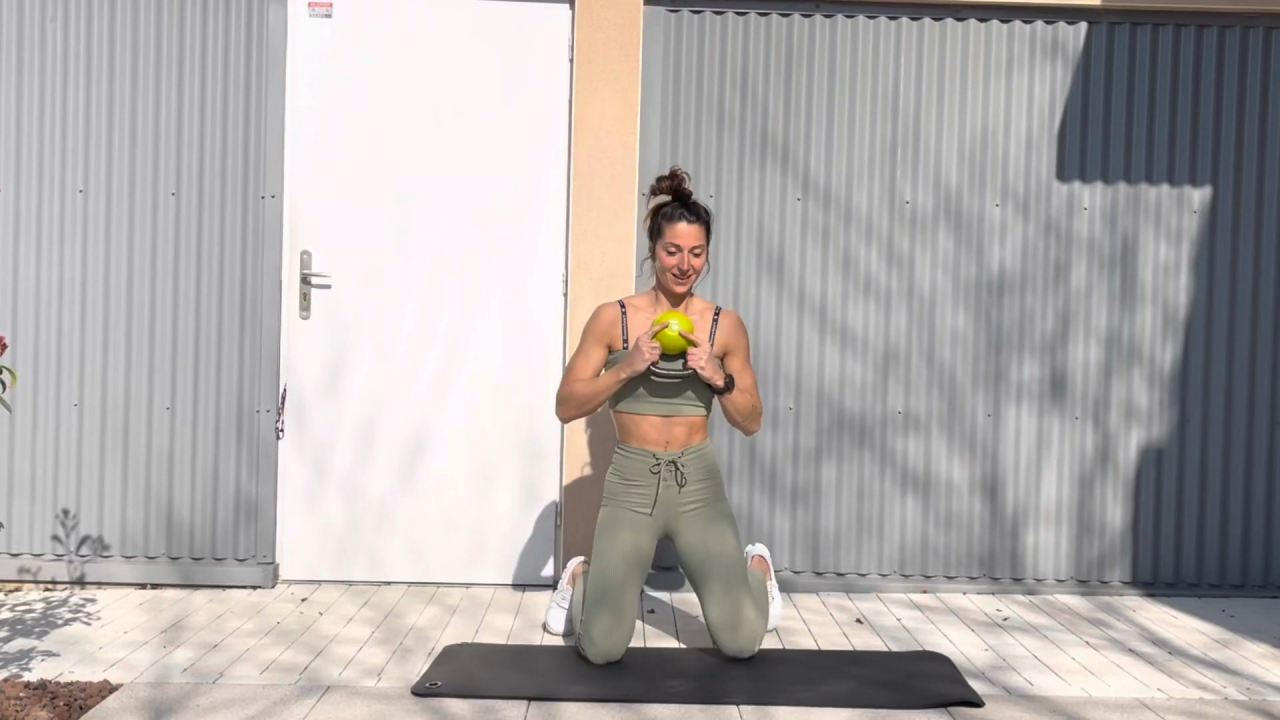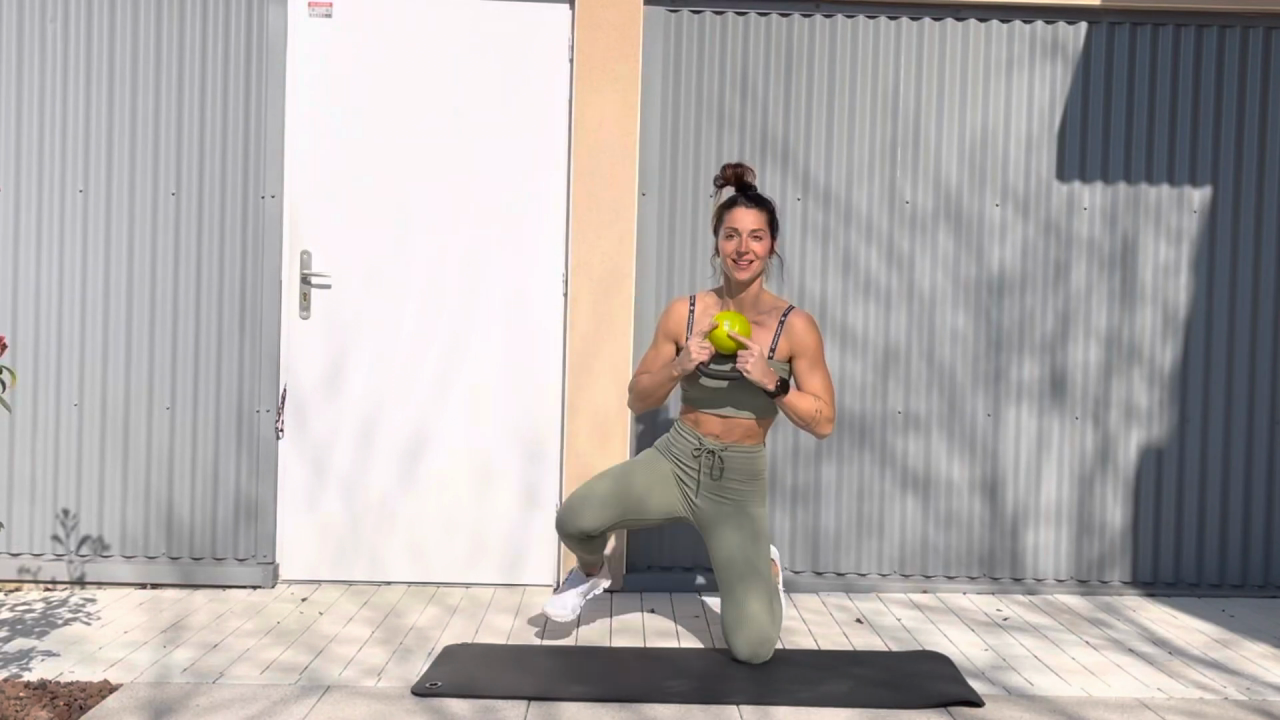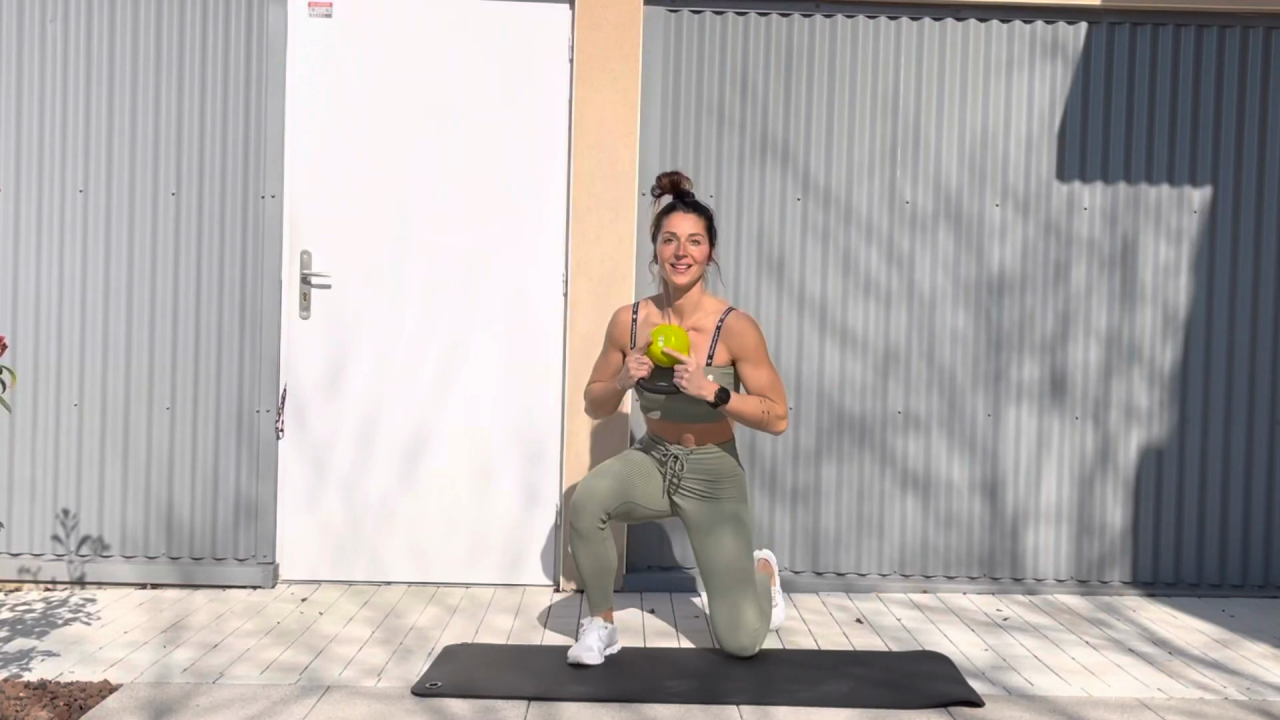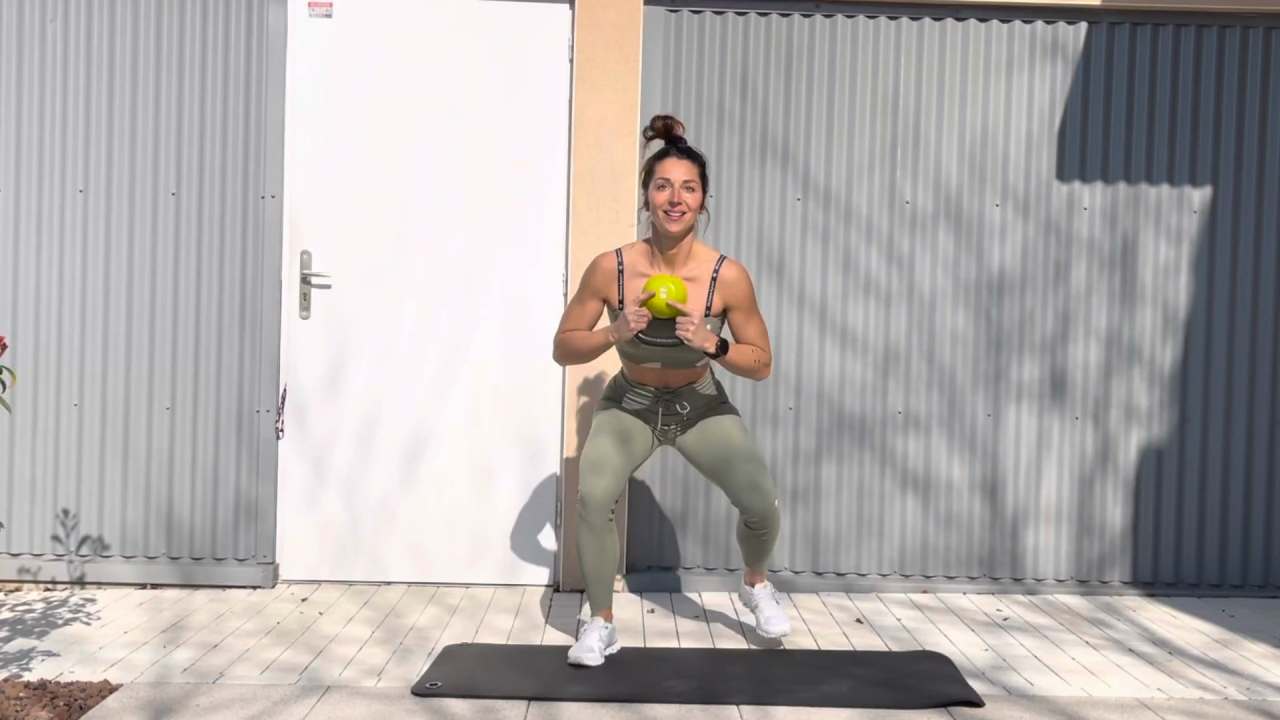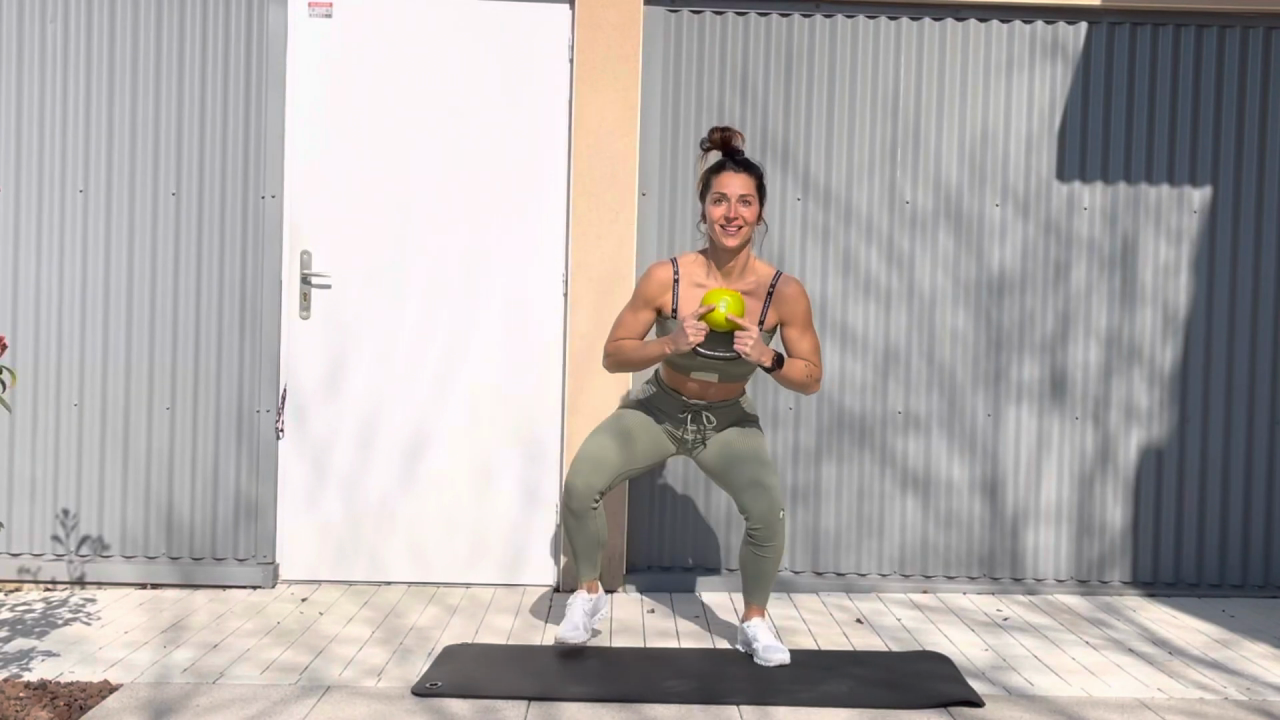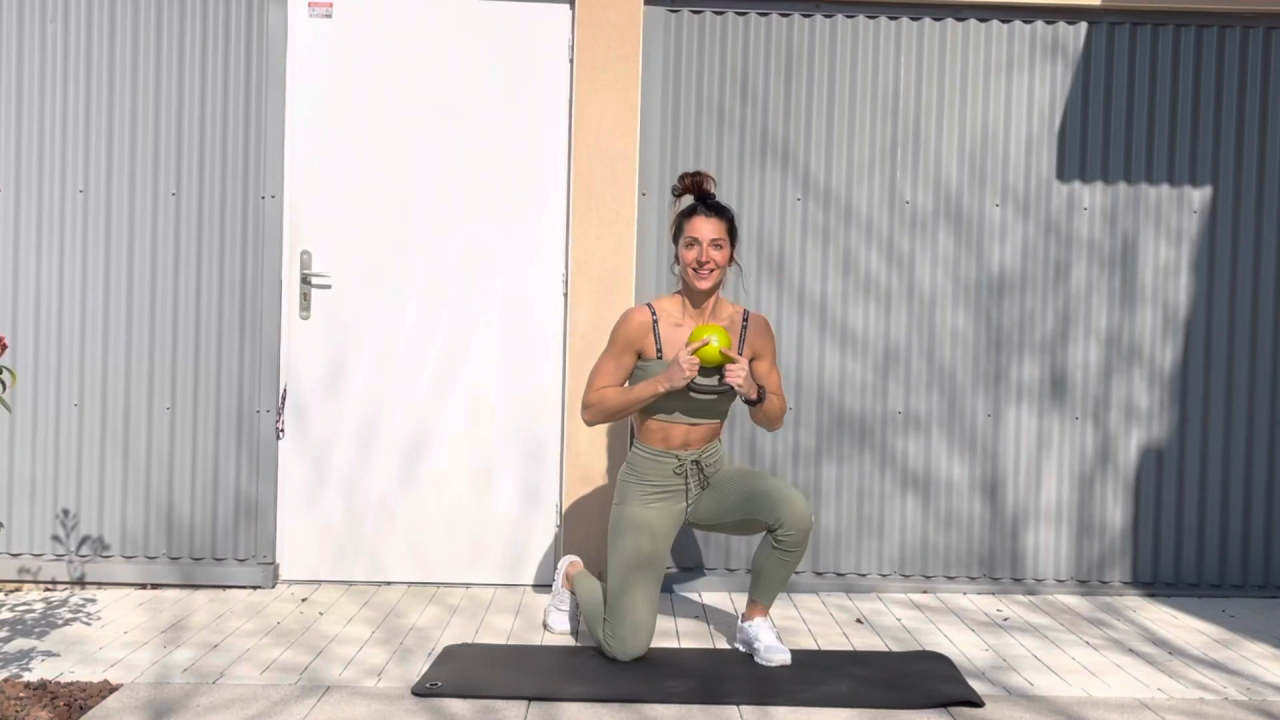
dt=0.4s
person 1, frame 1
left shoulder: (725, 325)
right shoulder: (612, 317)
left elbow: (750, 423)
right elbow: (567, 406)
left wrist: (720, 379)
right wrist: (628, 367)
left hip: (699, 487)
right hip: (630, 486)
left knee: (742, 643)
right knee: (602, 649)
left ankle: (756, 569)
right ankle: (579, 579)
person 1, frame 2
left shoulder: (795, 326)
right shoulder: (682, 313)
left elbow: (823, 422)
right elbow: (638, 400)
left wrist: (772, 381)
right wrist: (678, 367)
left hip: (739, 481)
right hip: (674, 460)
left knee: (753, 648)
right knee: (576, 517)
left ankle: (765, 570)
right ankle: (590, 570)
person 1, frame 3
left shoulder: (735, 327)
right shoulder: (628, 320)
left elbow: (776, 418)
right elbow: (594, 405)
left wrist: (713, 391)
right wrist: (622, 380)
left hip: (713, 472)
right hip: (650, 459)
left knee: (741, 640)
right knee: (585, 501)
left ankle: (762, 573)
right ankle: (600, 623)
person 1, frame 4
left shoulder: (728, 276)
right shoulder: (609, 268)
left elbow: (760, 363)
right elbow: (563, 348)
left wrist: (713, 345)
right wrist: (616, 332)
left hip: (700, 404)
right hip: (629, 401)
left knee: (761, 501)
right knee: (594, 495)
left ankle: (755, 582)
right ankle: (600, 624)
person 1, frame 5
left shoulder: (785, 291)
right shoulder: (663, 278)
left elbow: (811, 380)
right elbow: (613, 356)
left wrist: (767, 358)
right wrist: (671, 344)
left hip: (728, 421)
right hip: (658, 412)
left knee: (767, 511)
right knee: (581, 484)
left ankle: (754, 622)
right ankle: (588, 591)
person 1, frame 6
left shoulder: (753, 328)
right shoulder: (640, 323)
left elbow: (774, 419)
right elbow: (592, 409)
left wrist: (753, 392)
right wrist: (662, 380)
left hip: (712, 473)
right hip: (647, 481)
left knee: (796, 514)
right knee: (626, 646)
left ankle: (753, 621)
right ankle: (574, 578)
